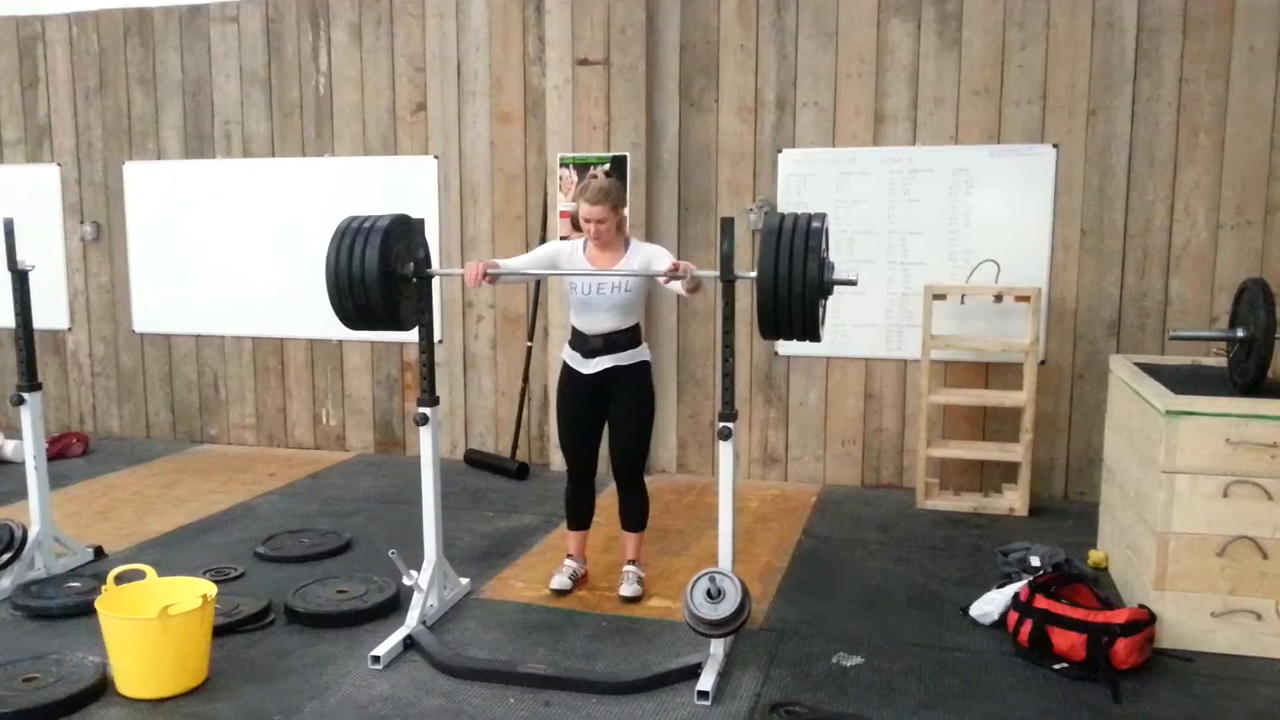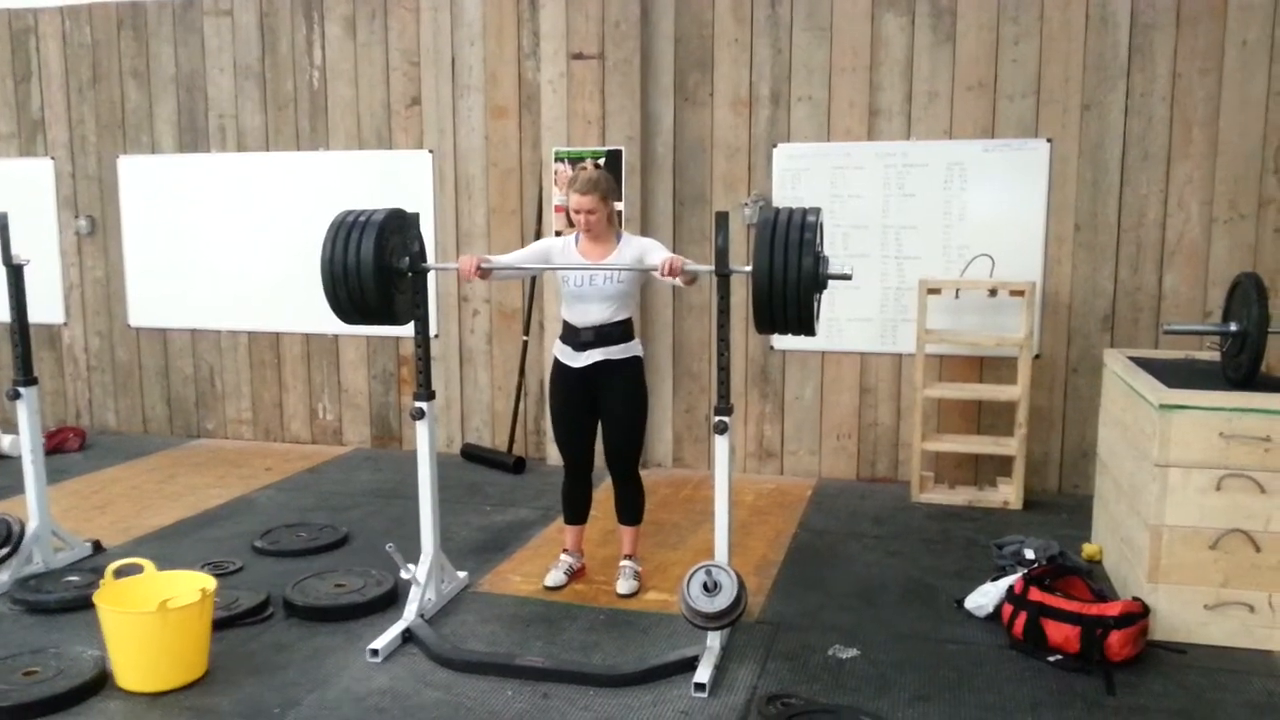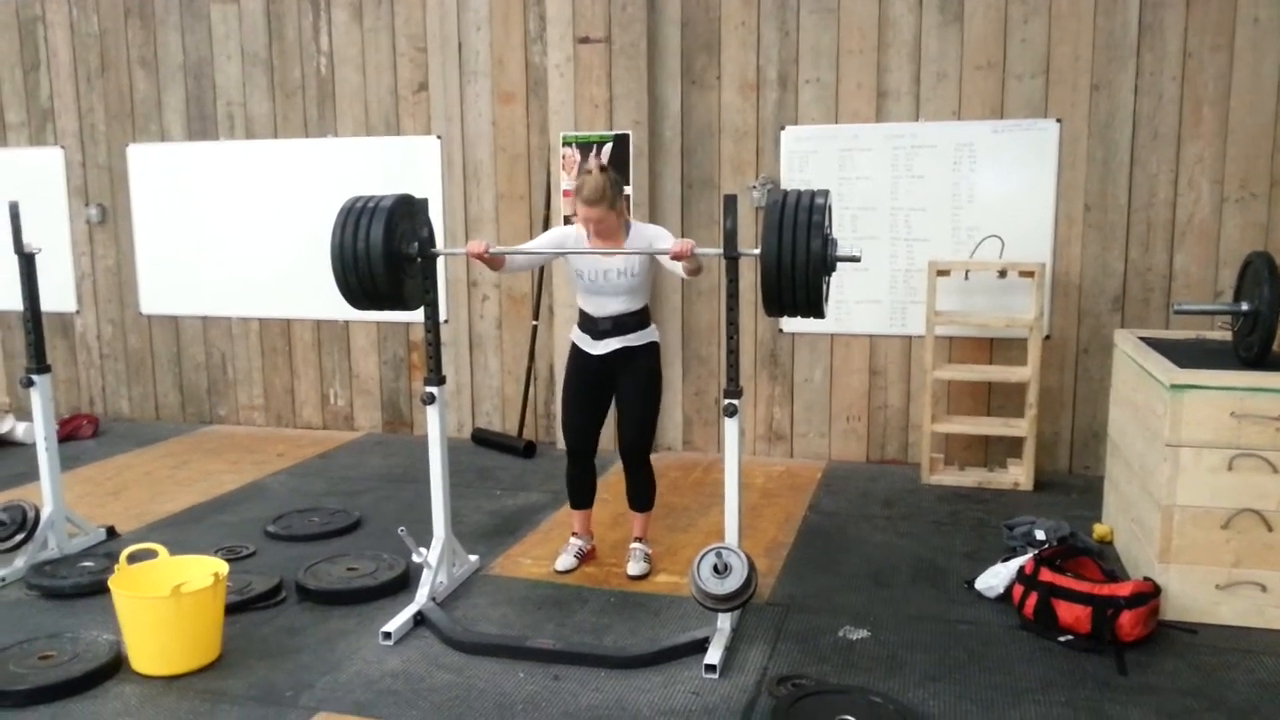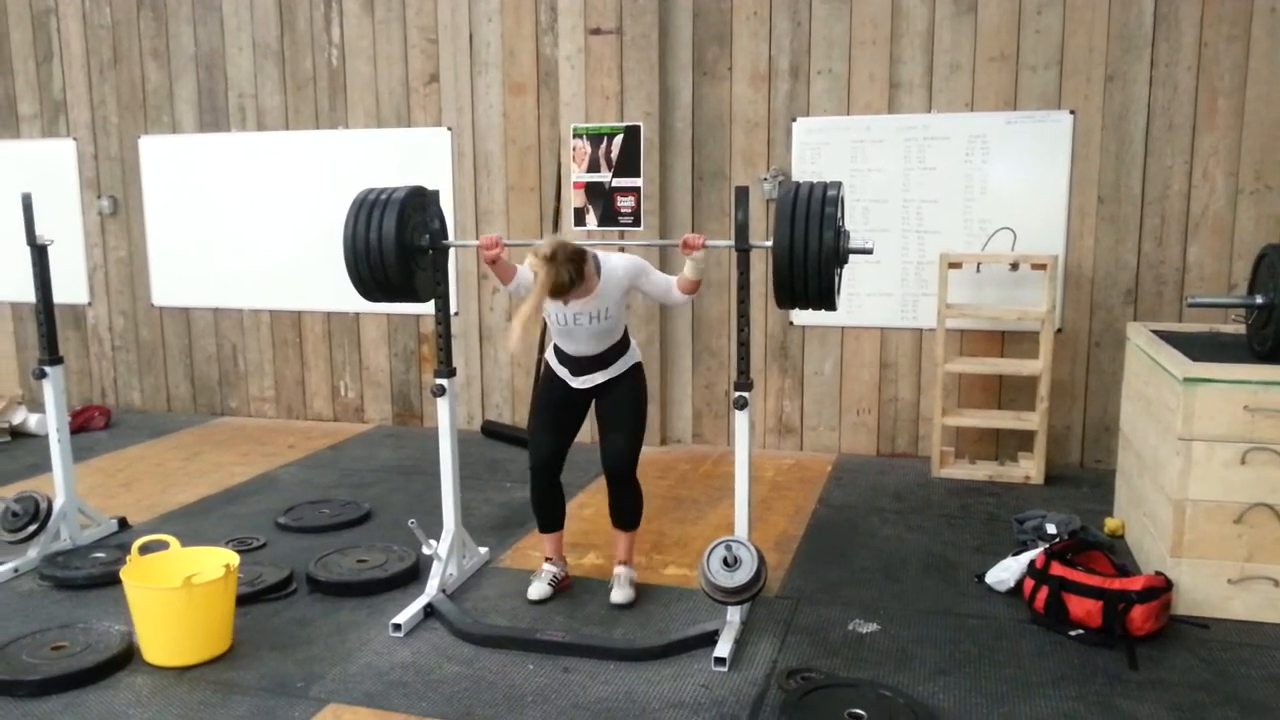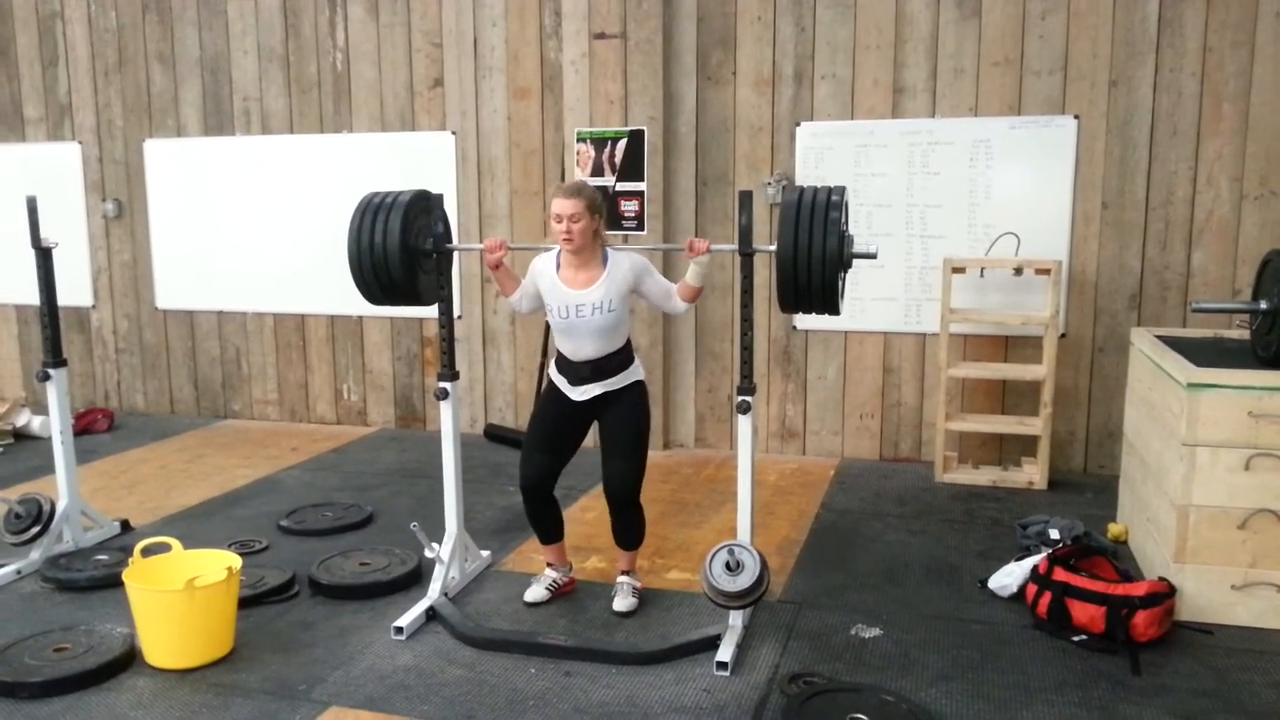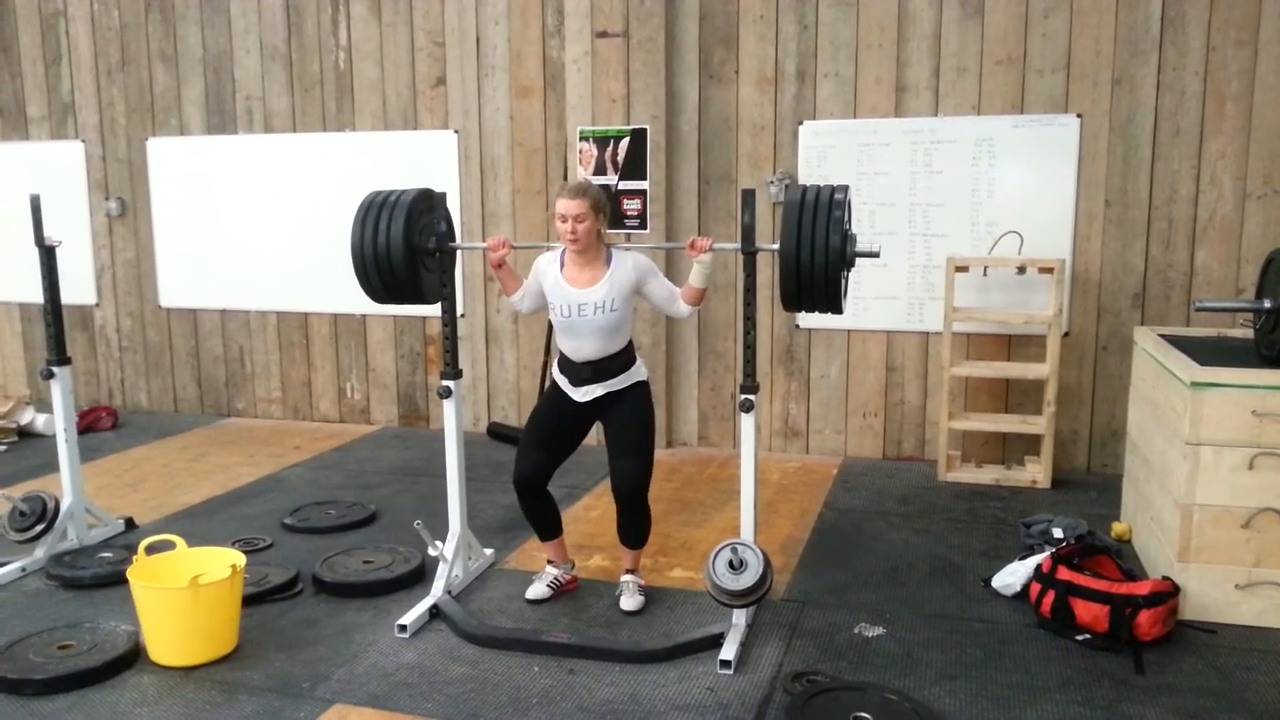
dt=0.7s
person 1, frame 1
left shoulder: (645, 254)
right shoulder: (564, 252)
left elbow: (684, 284)
right elbow: (512, 266)
left wrist: (686, 275)
right wrist: (484, 268)
left hip: (627, 371)
right hip: (577, 370)
left knee: (628, 472)
right knee: (578, 471)
left ankle: (631, 566)
right ankle: (574, 560)
person 1, frame 2
left shoulder: (638, 248)
right shoulder: (556, 248)
left elbow: (683, 276)
right elbow: (502, 266)
left wrist: (680, 268)
right wrist: (477, 264)
left hip: (619, 365)
right hip: (569, 364)
left knee: (623, 467)
right knee: (575, 466)
left ankle: (628, 561)
right ankle: (571, 555)
person 1, frame 3
left shoulder: (647, 238)
right shoulder: (568, 237)
left elbow: (686, 269)
right elbow: (514, 259)
left wrist: (689, 258)
right wrist: (485, 254)
left hip: (637, 352)
right hip: (587, 349)
left knee: (634, 450)
right knee: (578, 446)
left ankle: (639, 545)
right ankle: (581, 540)
person 1, frame 4
left shoulder: (622, 267)
right shoulder: (540, 273)
left elbow: (678, 293)
right elbow: (514, 283)
left wrist: (694, 260)
right wrist: (494, 261)
left hip: (618, 376)
right hip: (562, 375)
left knee: (619, 467)
right knee: (542, 464)
left ankle: (623, 566)
right ankle: (553, 564)
person 1, frame 5
left shoulder: (627, 266)
right shoulder: (543, 267)
left elbow: (677, 302)
right elbow: (522, 302)
left wrist: (697, 267)
right wrist: (497, 268)
left hip: (620, 388)
right hip: (565, 385)
left knee: (621, 490)
right knee: (533, 481)
left ankle: (626, 577)
right ankle: (557, 571)
person 1, frame 6
left shoulder: (631, 266)
right shoulder: (546, 266)
left elbow: (681, 306)
right elbow: (524, 302)
left wrist: (701, 267)
right wrist: (499, 266)
left hip: (623, 388)
right hip: (567, 385)
left knee: (630, 489)
right knee: (526, 477)
left ankle: (631, 576)
right ankle: (559, 568)
